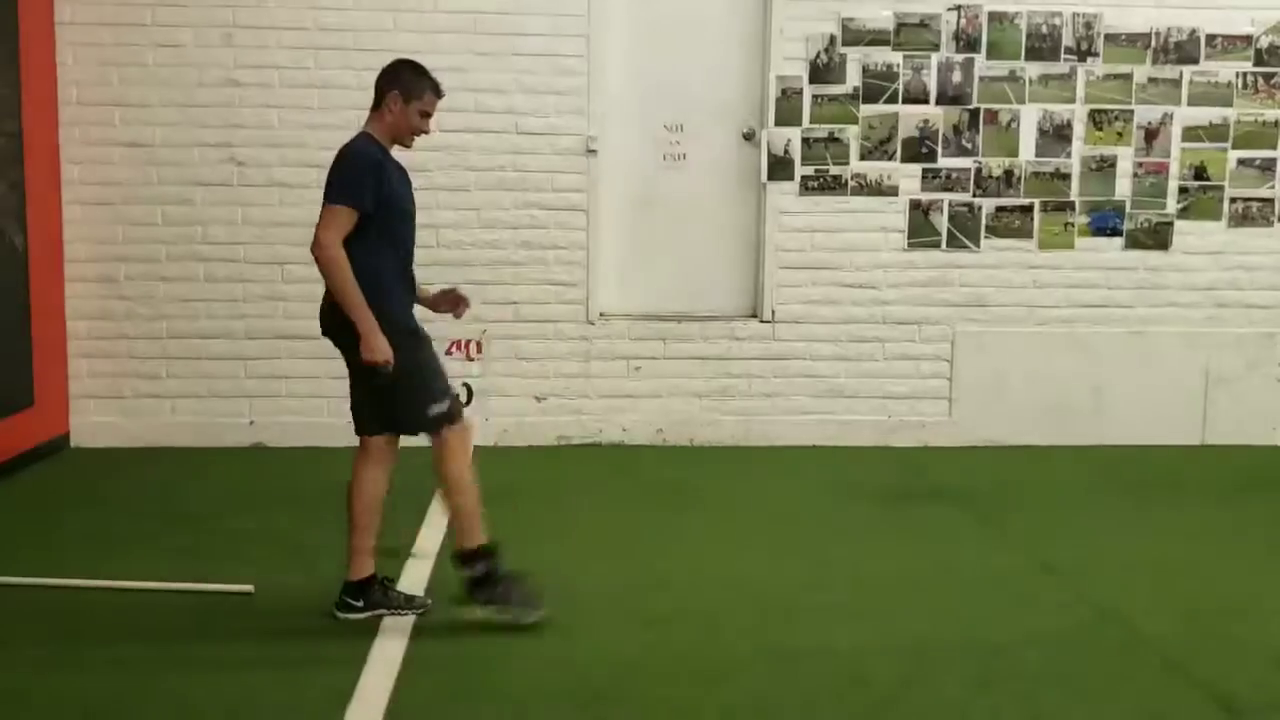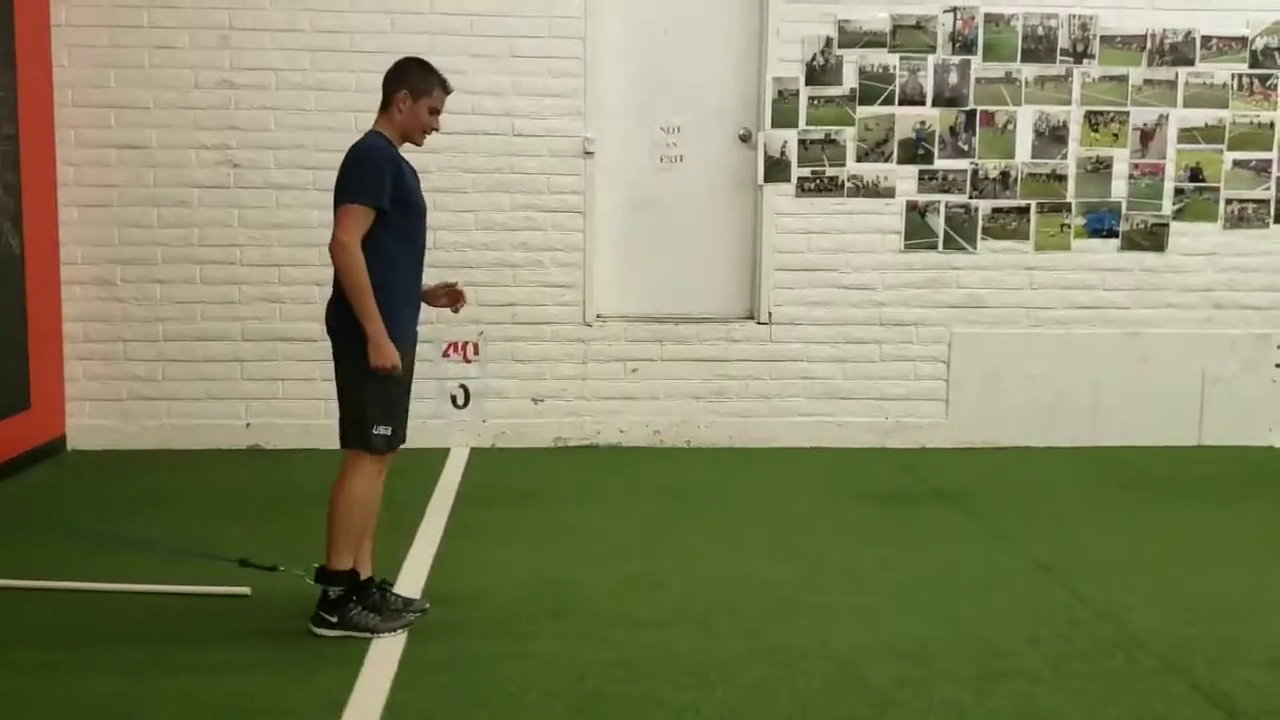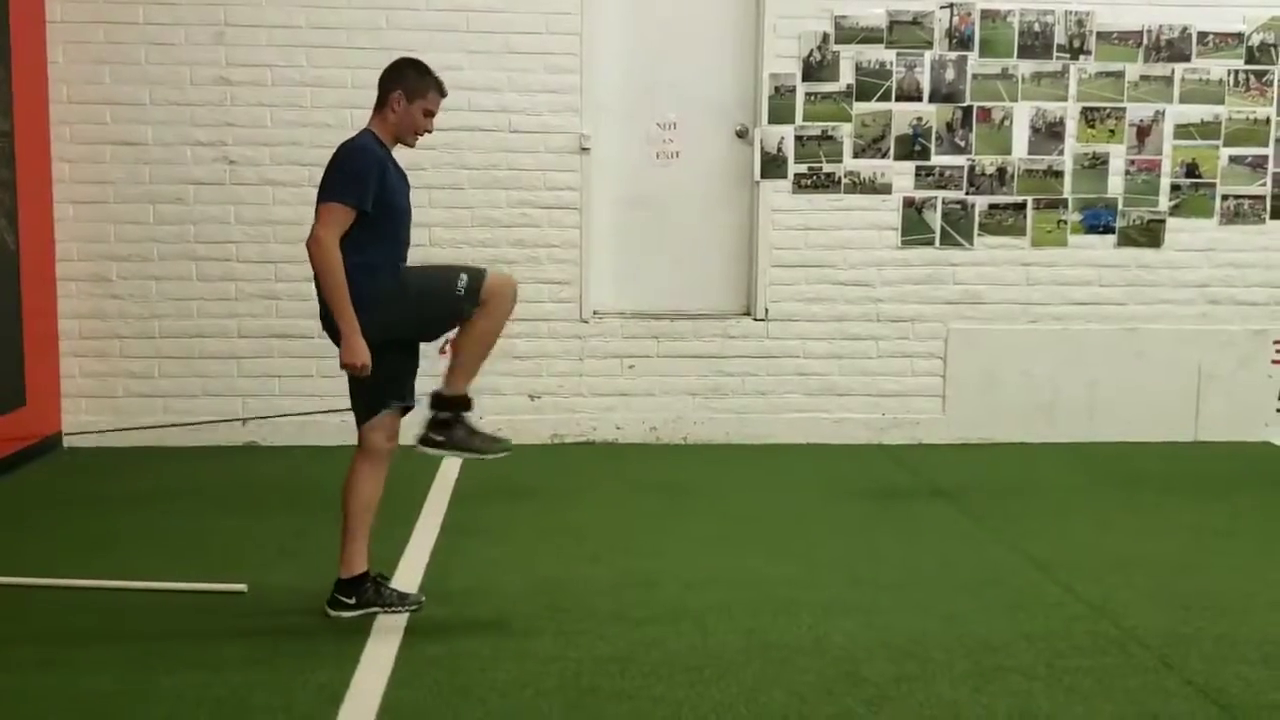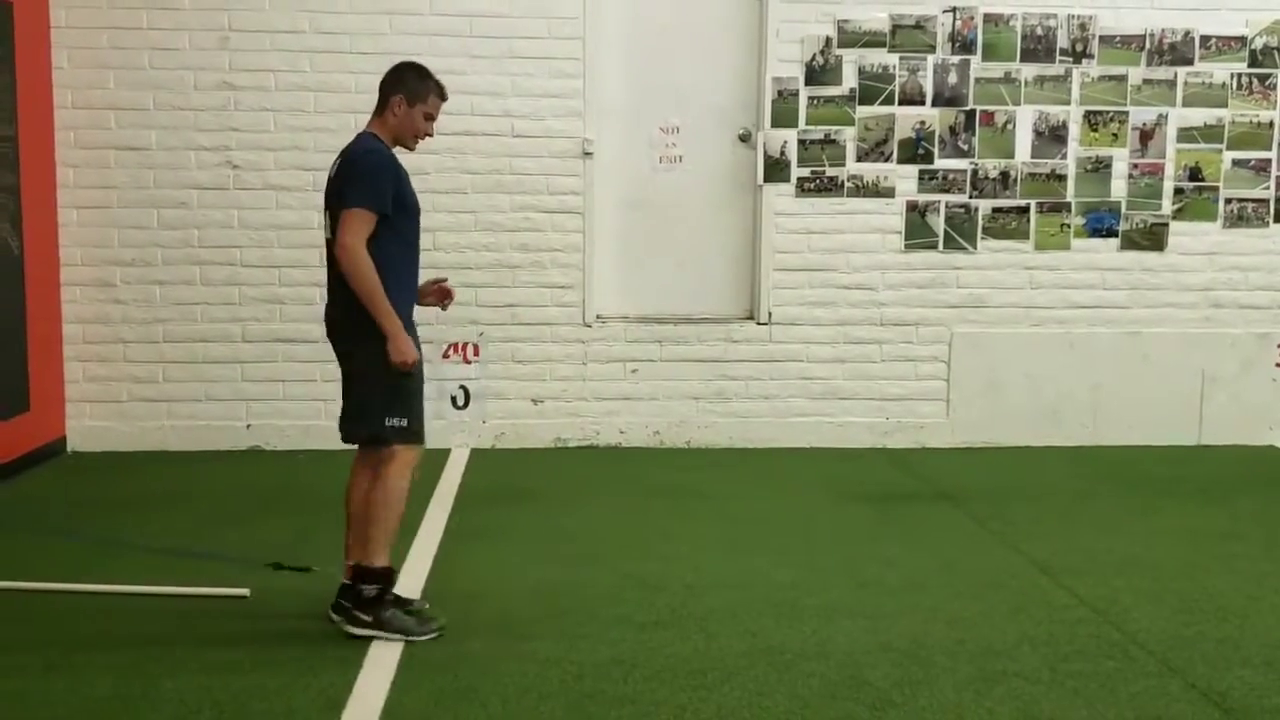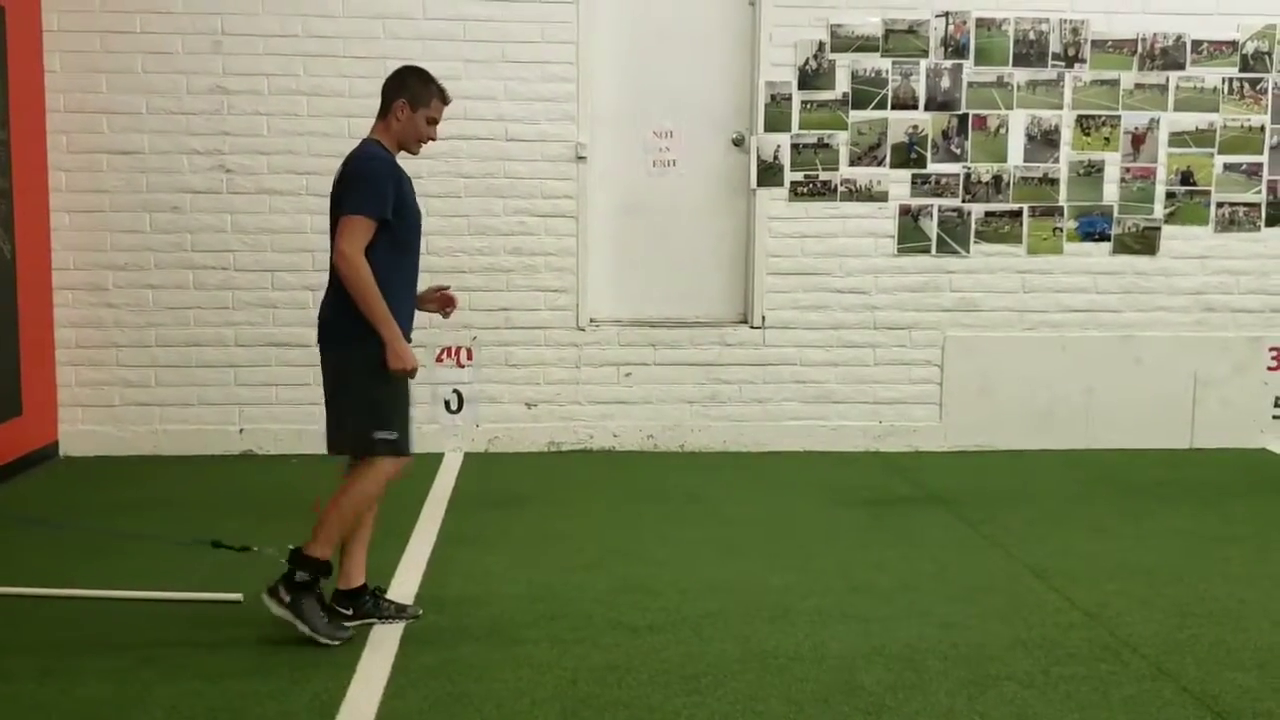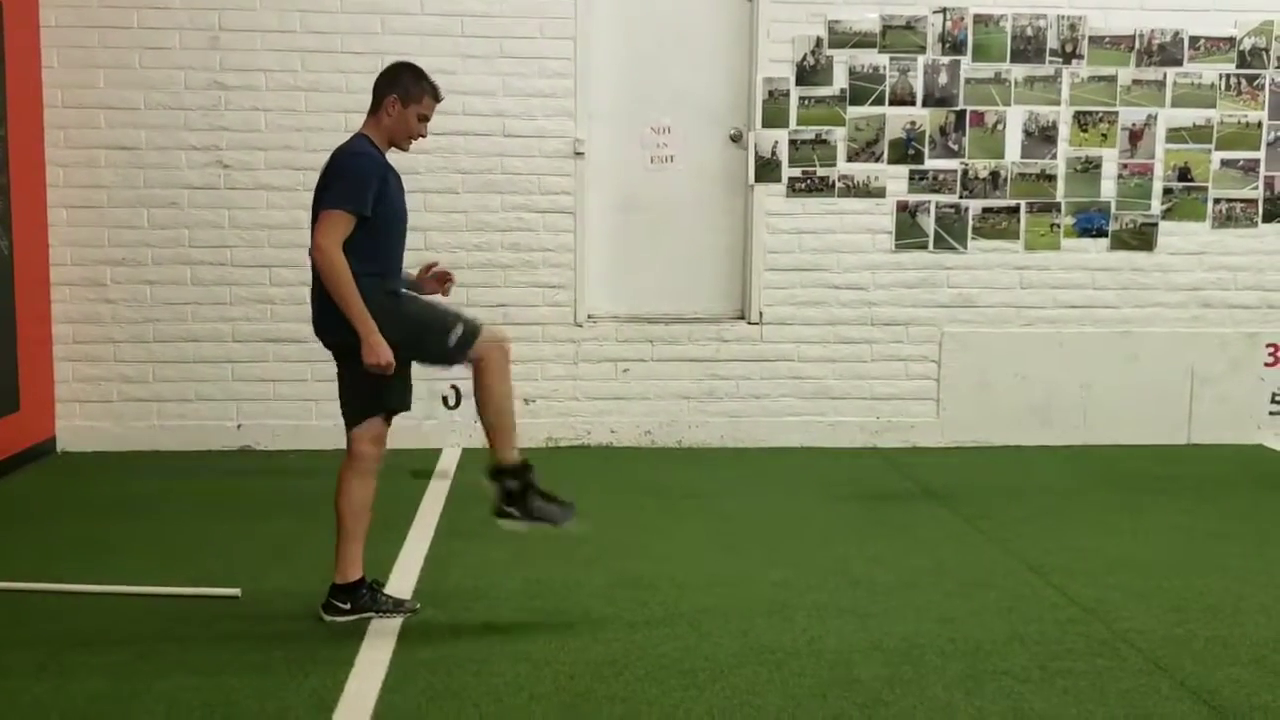
dt=0.5s
person 1, frame 1
left shoulder: (382, 166)
right shoulder: (361, 161)
right elbow: (327, 244)
left wrist: (425, 298)
right wrist: (370, 331)
left hip: (381, 318)
right hip: (374, 322)
left knee: (380, 445)
right knee: (451, 432)
left ankle: (362, 586)
right ankle: (481, 572)
person 1, frame 2
left shoulder: (388, 161)
right shoulder: (372, 156)
right elbow: (346, 245)
left wrist: (424, 294)
right wrist: (377, 334)
left hip: (387, 326)
right hip: (373, 331)
left knee: (372, 454)
right knee: (369, 456)
left ankle: (359, 586)
right ankle: (337, 599)
person 1, frame 3
left shoulder: (382, 162)
right shoulder: (360, 156)
right elbow: (323, 241)
left wrist: (426, 299)
right wrist: (351, 334)
left hip: (381, 307)
right hip: (369, 305)
left knee: (378, 440)
right knee: (498, 290)
left ankle: (353, 583)
right ankle: (447, 415)
person 1, frame 4
left shoulder: (366, 159)
right shoulder: (371, 161)
right elbow: (349, 248)
left wrist: (415, 292)
right wrist: (395, 330)
left hip: (370, 329)
right hip: (374, 332)
left knee: (376, 453)
right knee: (400, 450)
left ankle: (362, 587)
right ankle: (368, 591)
person 1, frame 5
left shoulder: (376, 167)
right shoulder: (373, 168)
right elbow: (348, 255)
left wrist: (416, 300)
right wrist: (394, 338)
left hip: (366, 337)
right hip: (363, 340)
left knee: (371, 462)
right knee: (382, 461)
left ankle: (352, 593)
right ankle: (299, 580)
person 1, frame 6
left shoulder: (369, 164)
right shoulder: (357, 161)
right elbow: (325, 248)
left wrist: (412, 282)
right wrist: (371, 333)
left hip: (365, 316)
right hip: (365, 318)
left knee: (367, 448)
right knee: (491, 346)
left ankle: (348, 588)
right ankle: (513, 483)
